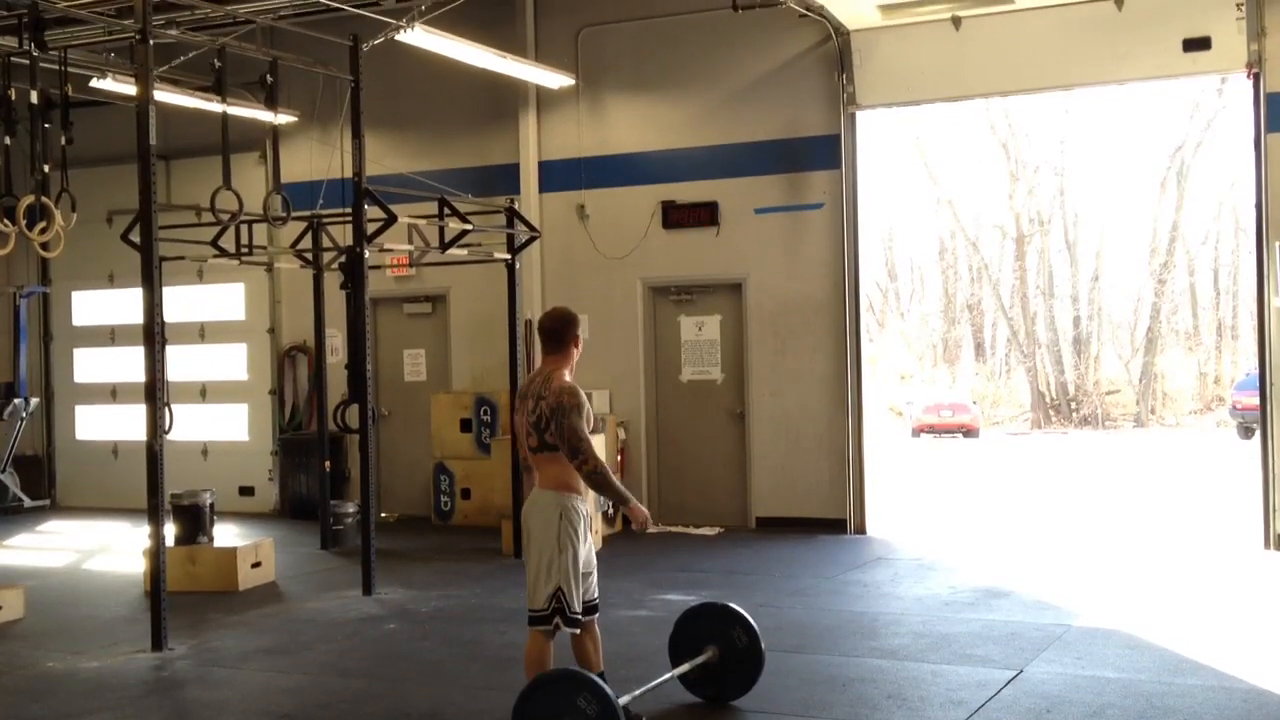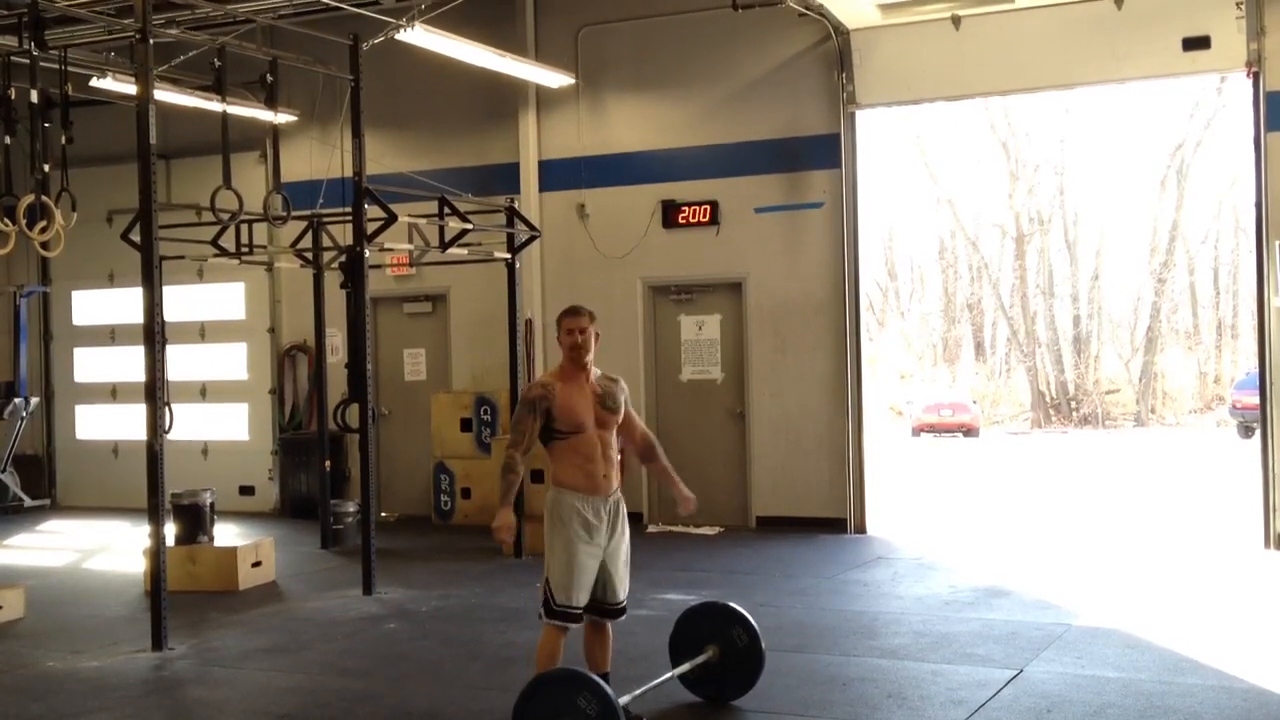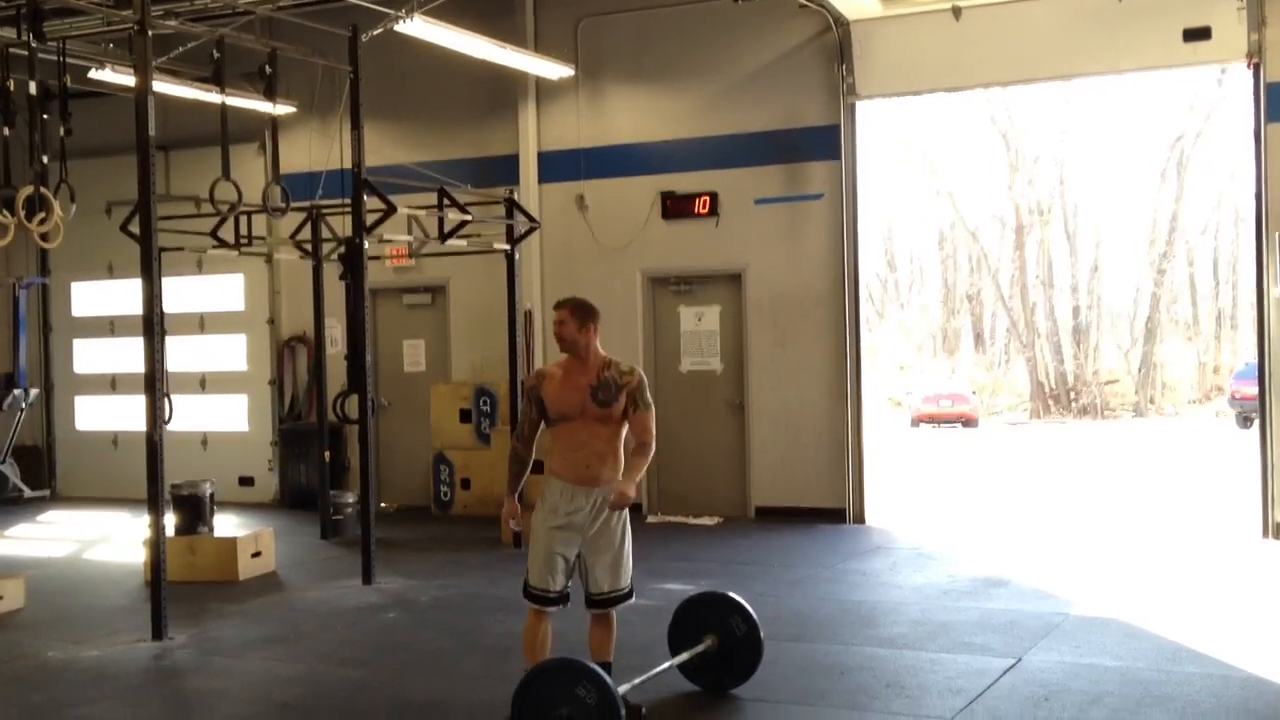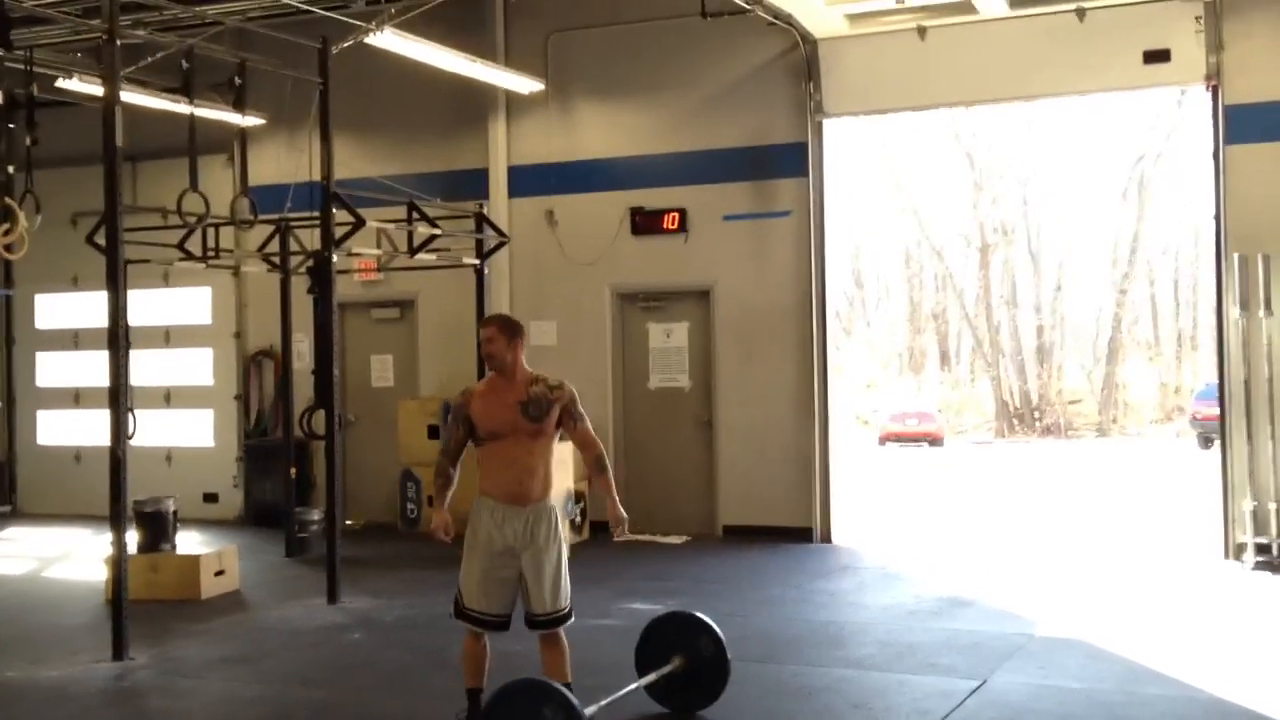
dt=0.5s
person 1, frame 1
left shoulder: (532, 386)
right shoulder: (564, 392)
left elbow: (528, 454)
right elbow: (586, 462)
right wrist: (630, 503)
left hip: (568, 507)
right hip: (558, 509)
left knee: (585, 613)
right knee: (549, 620)
person 1, frame 2
left shoulder: (614, 386)
right shoulder: (542, 392)
left elbow: (642, 440)
right elbow: (516, 452)
left wrist: (677, 486)
right wrist: (506, 507)
left hip: (613, 507)
right hip: (571, 508)
left knee: (604, 613)
right knee: (560, 617)
person 1, frame 3
left shoulder: (628, 378)
right shoulder: (543, 381)
left elbow: (645, 439)
right elbow: (523, 441)
left wrist: (630, 480)
right wrist: (512, 494)
left hip: (608, 499)
right hip: (559, 497)
left knee: (605, 603)
right knee: (541, 601)
person 1, frame 4
left shoulder: (556, 393)
right shoulder: (470, 399)
left elbow: (591, 448)
right elbow: (448, 457)
left wrist: (612, 500)
right wrist: (440, 506)
left hip: (542, 516)
right hip: (490, 517)
left knee: (551, 624)
right knee: (477, 622)
